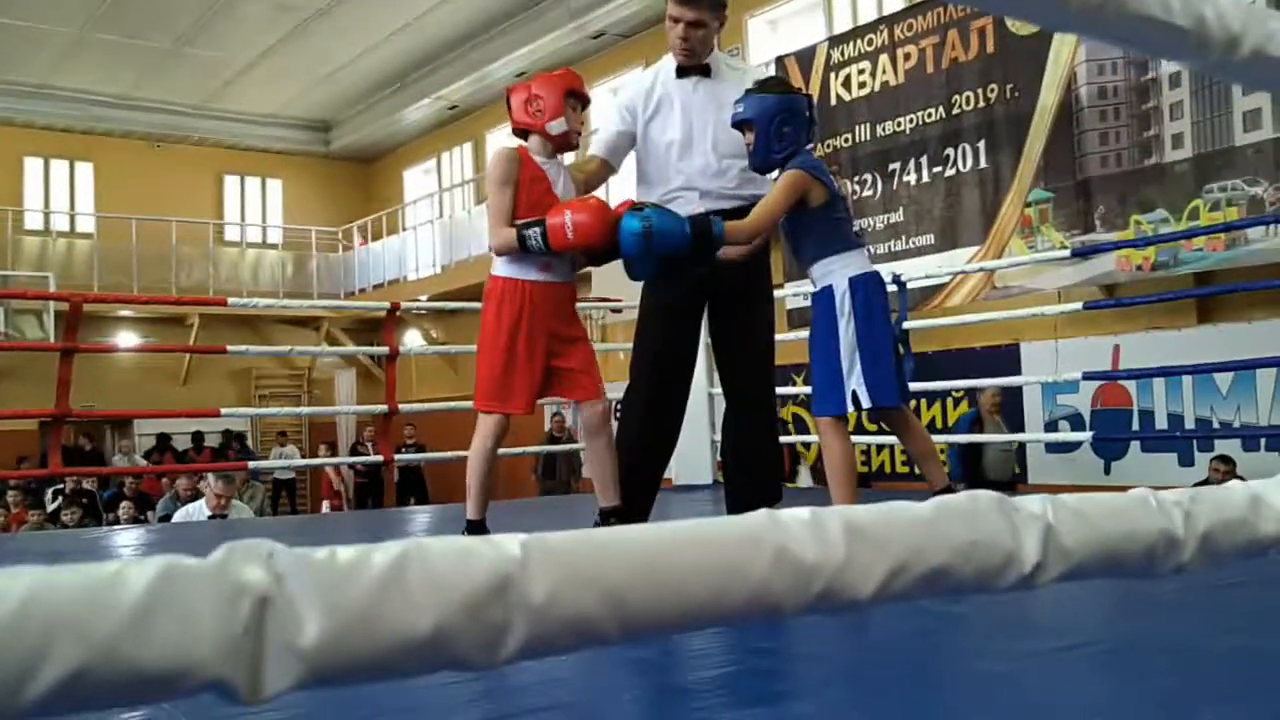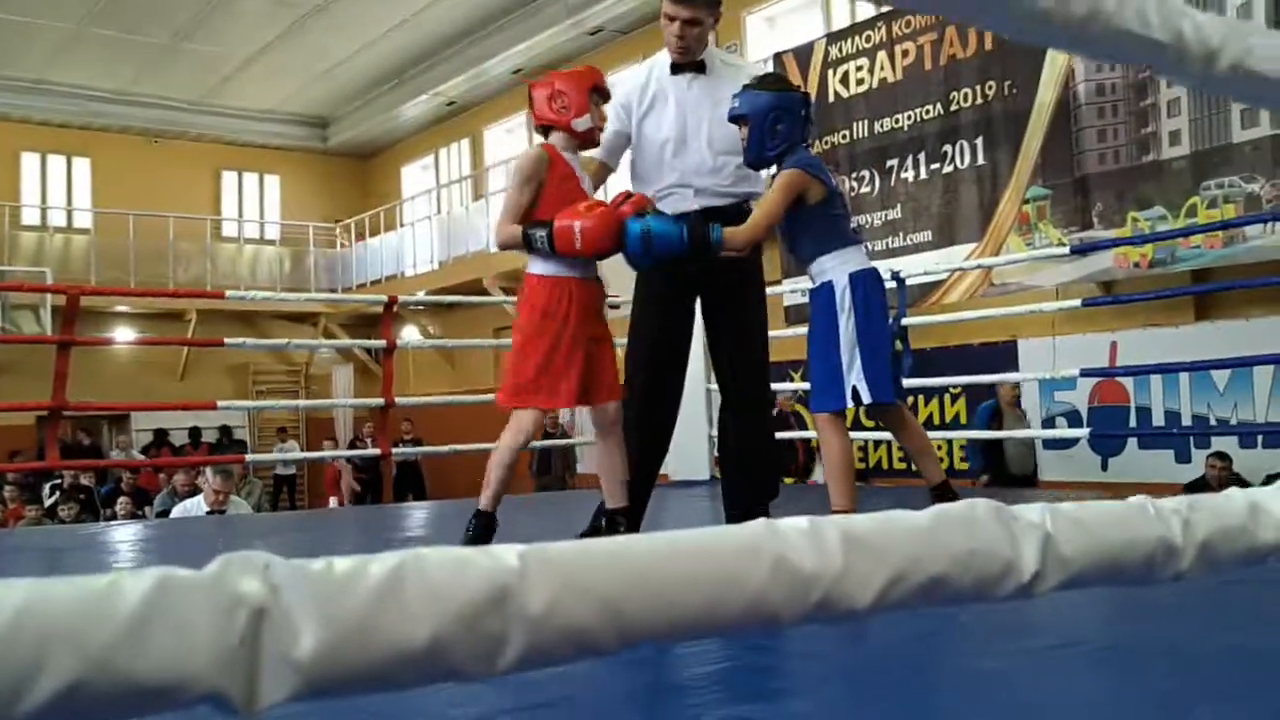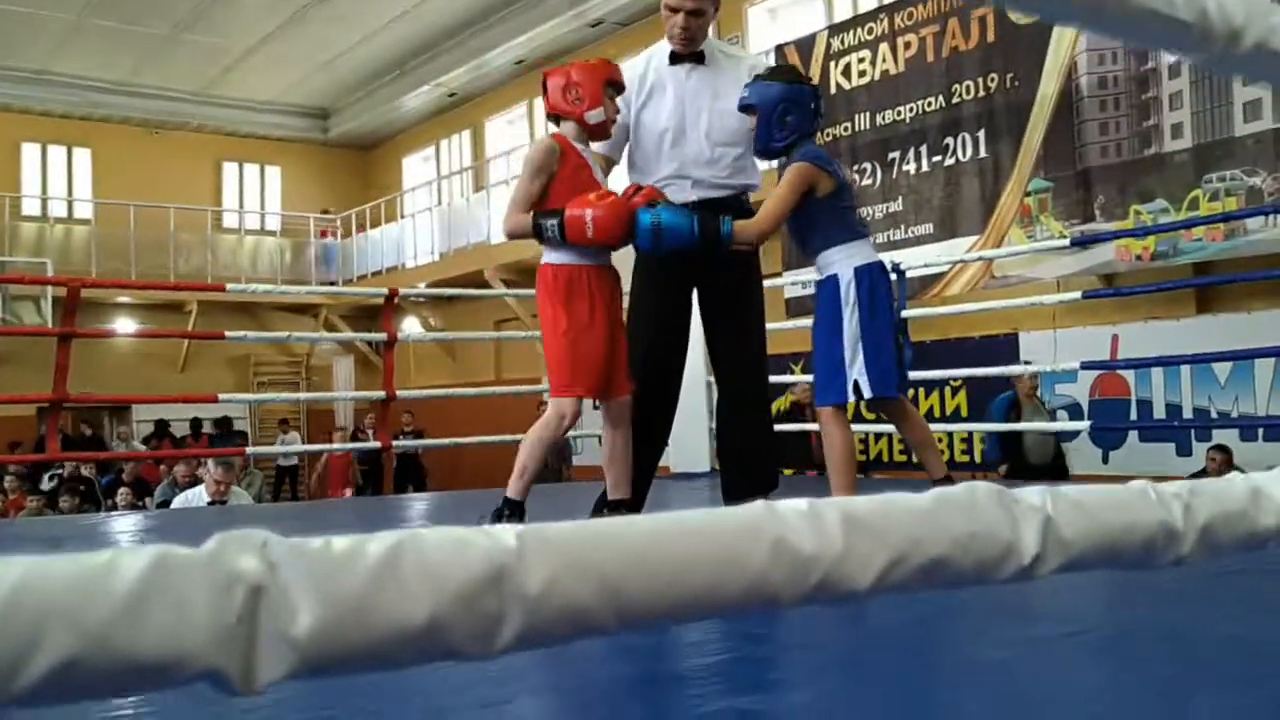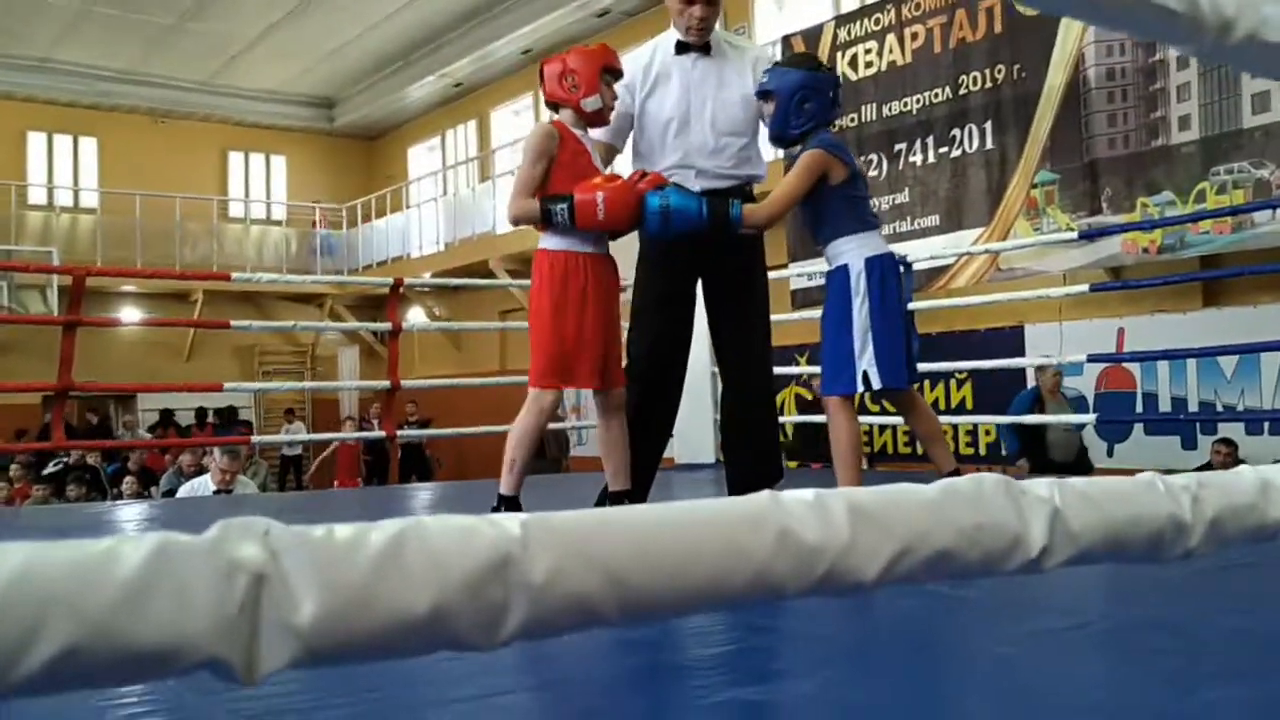
dt=0.2s
person 1, frame 1
left shoulder: (752, 85)
right shoulder: (643, 90)
right elbow: (599, 160)
left knee: (749, 377)
right knee: (654, 380)
left ankle: (753, 512)
right ankle: (622, 515)
person 1, frame 2
left shoulder: (747, 81)
right shoulder: (636, 86)
right elbow: (598, 161)
left hip: (732, 231)
left knee: (744, 372)
right knee: (649, 376)
left ankle: (750, 511)
person 1, frame 3
left shoulder: (746, 71)
right shoulder: (635, 75)
right elbow: (600, 153)
left hip: (729, 222)
left knee: (742, 365)
right knee: (649, 366)
left ankle: (750, 501)
person 1, frame 4
left shoulder: (753, 62)
right shoulder: (640, 66)
right elbow: (602, 144)
left knee: (746, 355)
right knee: (652, 356)
left ankle: (754, 489)
right ankle: (624, 493)
person 2, frame 1
left shoulder: (566, 175)
right shoulder: (508, 162)
left elbow: (577, 255)
right elbow: (499, 239)
left wrist: (608, 235)
right wrist: (553, 232)
left hip: (559, 306)
right hip: (514, 299)
left knee: (596, 412)
right knee: (495, 419)
left ankle: (613, 524)
right ankle: (474, 531)
person 2, frame 2
left shoulder: (579, 167)
right shoulder: (537, 159)
right elbow: (503, 234)
left wrist: (618, 226)
right wrist: (553, 235)
left hip: (586, 299)
right hip: (549, 295)
left knee: (609, 413)
right knee: (530, 417)
left ankle: (616, 525)
right ankle: (482, 521)
person 2, frame 3
left shoulder: (590, 159)
right shoulder: (550, 149)
left elbow: (596, 231)
right elbow: (512, 224)
left wrist: (627, 219)
right wrist: (569, 224)
left hip: (601, 285)
right hip: (566, 284)
left knee: (619, 404)
right knee: (566, 406)
left ankle: (618, 515)
right ankle: (508, 511)
person 2, frame 4
left shoulder: (589, 147)
right shoulder: (548, 135)
left elbow: (600, 221)
right elbow: (517, 210)
left wrist: (630, 204)
right wrist: (579, 208)
left hip: (598, 275)
right hip: (561, 270)
left knee: (613, 394)
right knee: (545, 394)
left ankle: (619, 504)
right ankle: (506, 506)
person 3, frame 1
left shoulder: (798, 174)
right shoulder: (802, 173)
left elbow: (749, 230)
right elbow: (756, 244)
left wrist: (683, 232)
right wrist: (689, 253)
left hip: (846, 294)
right hip: (850, 293)
left knee: (829, 416)
right knee: (890, 409)
person 3, frame 2
left shoulder: (794, 171)
right shoulder: (801, 169)
left elbow: (748, 236)
right elbow: (757, 238)
left wrist: (680, 235)
right wrist: (683, 234)
left hip: (844, 289)
right hip: (847, 289)
left knee: (827, 412)
right knee: (887, 406)
right ankle: (946, 500)
person 3, frame 3
left shoulder: (804, 165)
right shoulder: (808, 162)
left elbow: (759, 230)
right elbow: (761, 230)
left wrist: (689, 226)
right wrist: (690, 225)
left hip: (850, 283)
right hip: (855, 283)
left knee: (831, 406)
right knee: (889, 400)
right ankle: (949, 492)
person 3, frame 4
left shoulder: (818, 152)
right shoulder: (821, 150)
left elbow: (767, 213)
right elbow: (773, 213)
left wrist: (697, 209)
right wrist: (704, 216)
left hip: (860, 274)
right hip: (865, 273)
left knee: (838, 395)
right knee: (898, 391)
